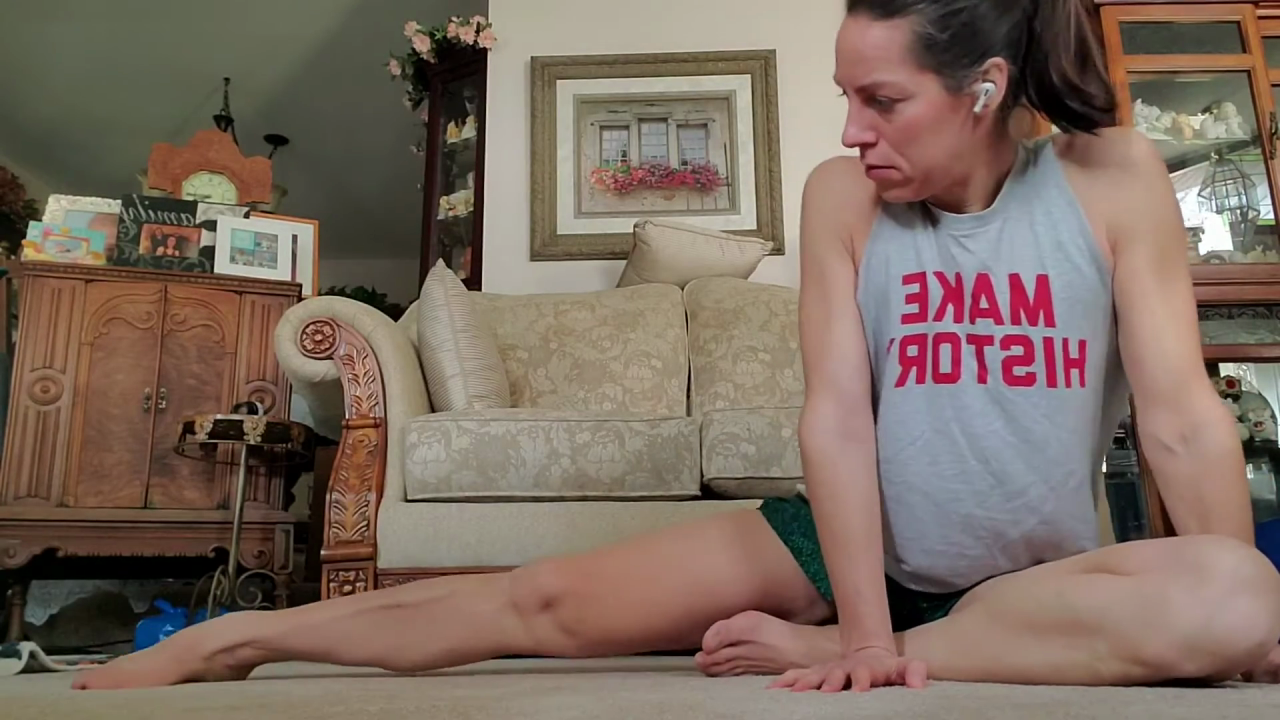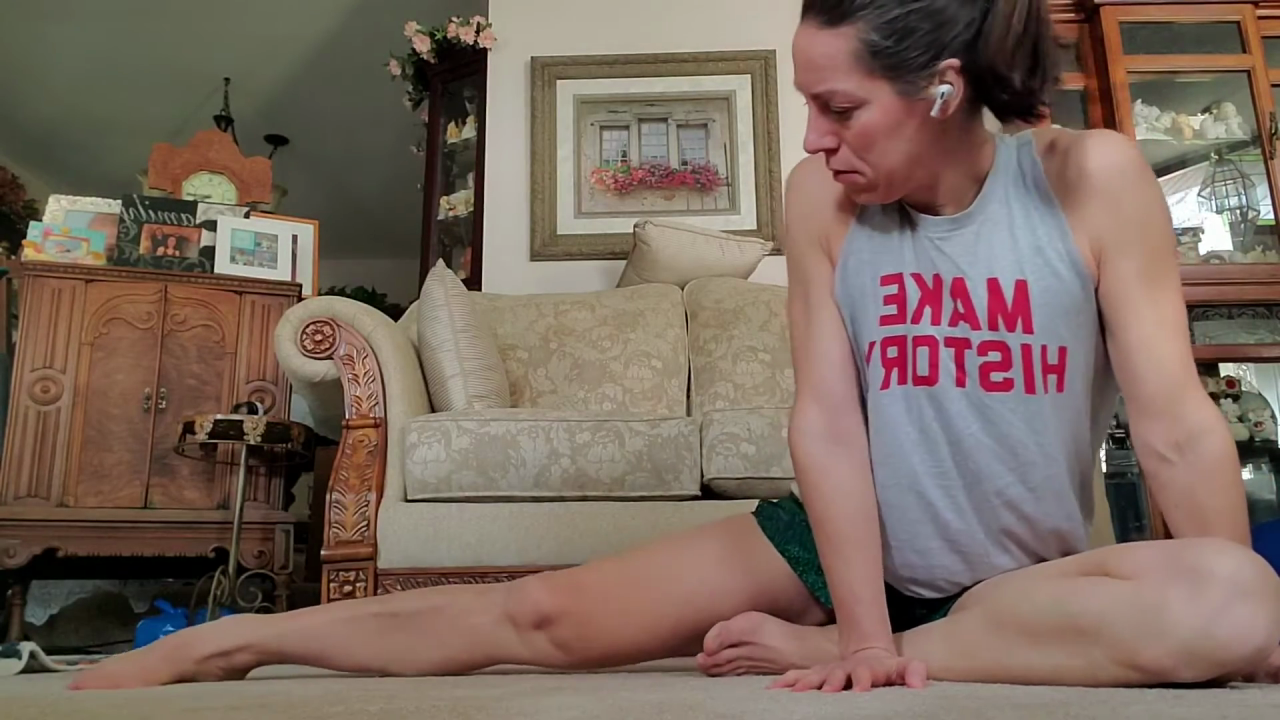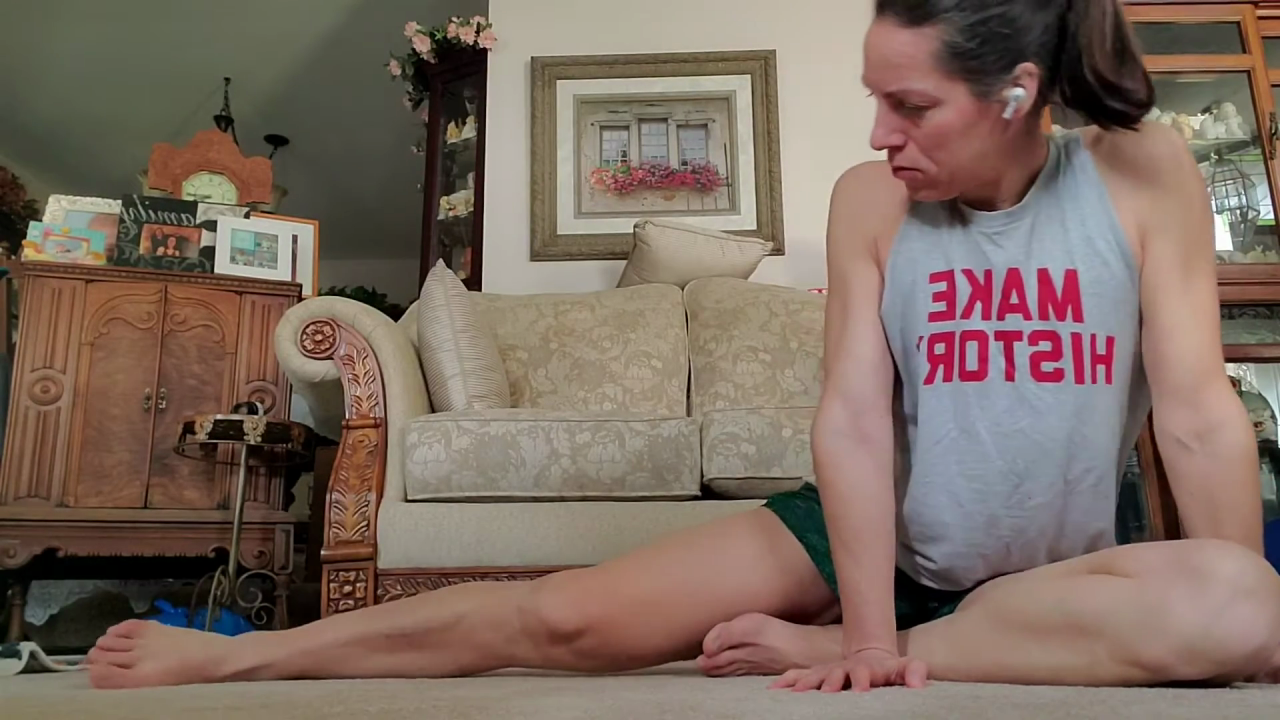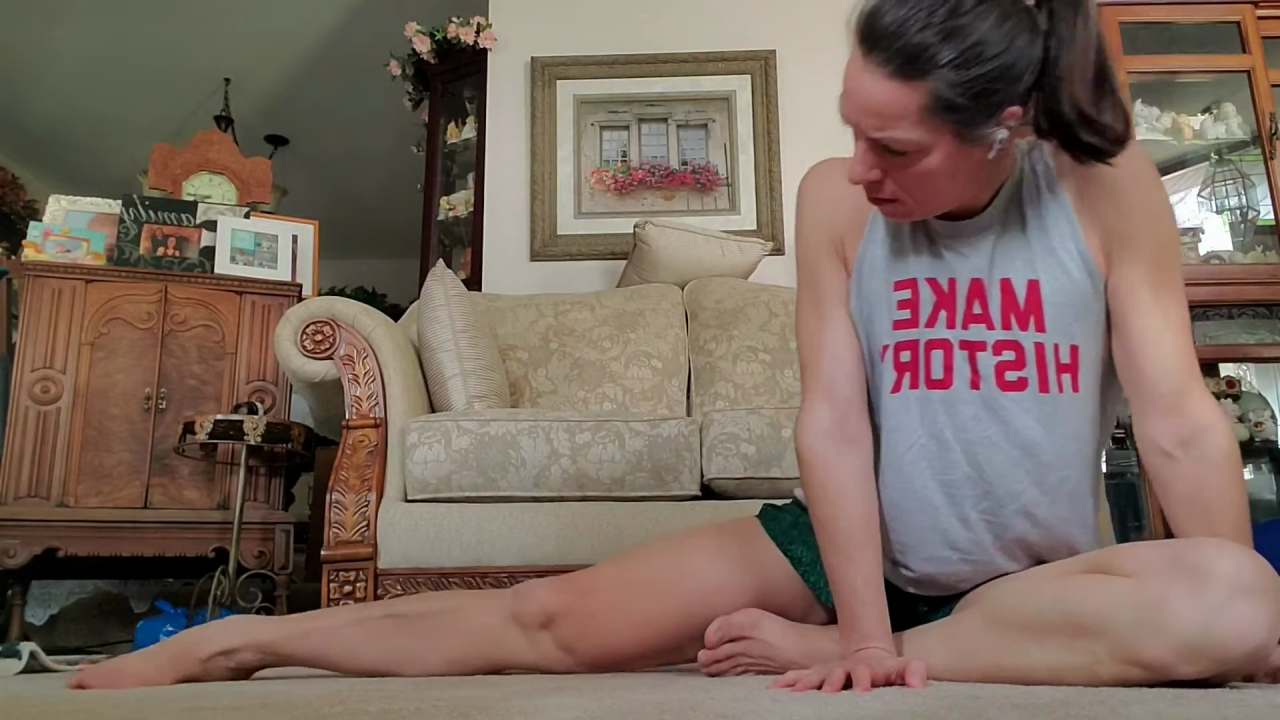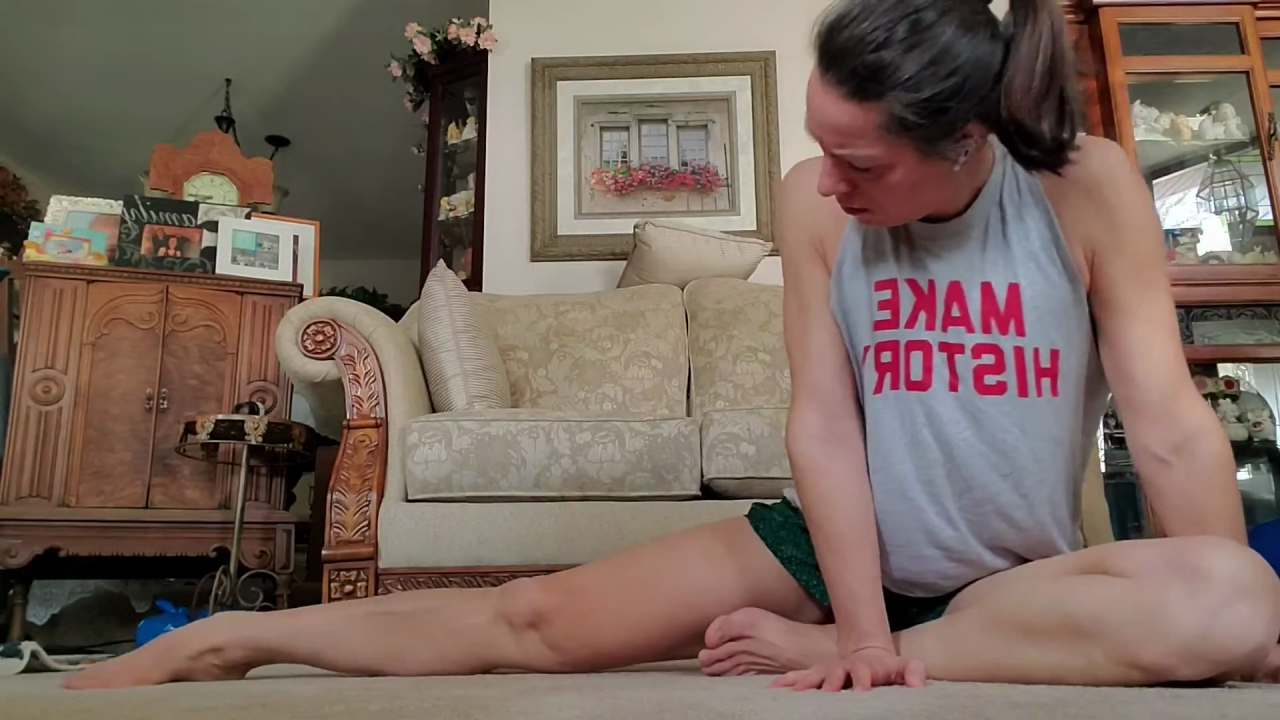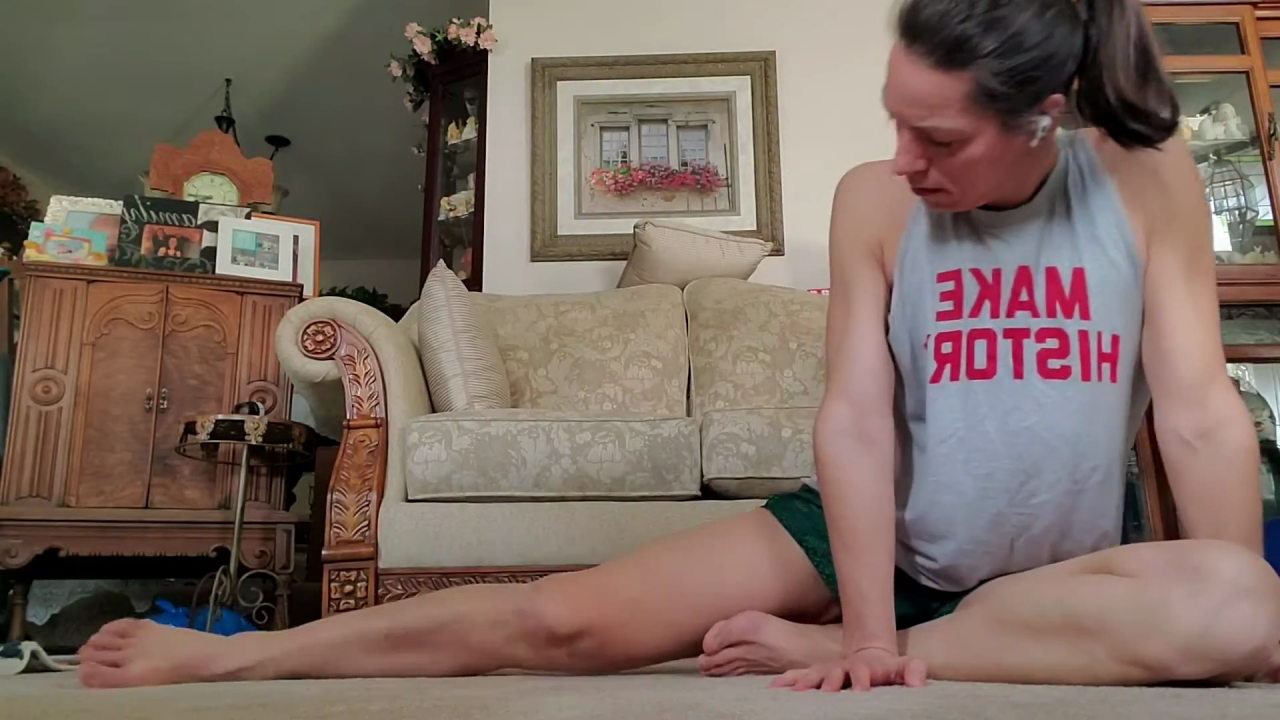
dt=0.5s
person 1, frame 1
left shoulder: (1115, 180)
right shoulder: (841, 196)
left elbow: (1183, 421)
right elbow: (836, 415)
right wrist: (869, 629)
left hip: (1032, 579)
right hip: (854, 538)
right knee: (550, 598)
left ankle: (811, 654)
right ankle: (226, 641)
person 1, frame 2
left shoulder: (1092, 180)
right shoulder: (820, 198)
left elbow: (1173, 425)
right elbow: (827, 421)
right wrist: (863, 627)
left hip: (1025, 580)
right hip: (844, 538)
right knee: (543, 612)
left ankle: (811, 654)
right ankle: (222, 642)
person 1, frame 3
left shoulder: (1140, 174)
right shoulder: (868, 199)
right elbow: (853, 418)
right wrist: (872, 625)
left hip: (1043, 577)
right hip: (871, 534)
right knee: (565, 617)
left ankle: (818, 655)
right ankle: (238, 657)
person 1, frame 4
left shoulder: (1106, 190)
right shoulder: (834, 201)
left elbow: (1178, 420)
right elbow: (832, 422)
right wrist: (864, 626)
left hip: (1033, 581)
right hip: (852, 542)
right knee: (546, 618)
left ankle: (815, 656)
right ankle: (227, 643)
person 1, frame 5
left shoulder: (1088, 187)
right shoulder: (814, 201)
left elbow: (1170, 426)
right elbow: (823, 426)
right wrist: (863, 624)
left hip: (1023, 580)
right hip: (838, 542)
right knee: (536, 617)
left ankle: (814, 656)
right ankle: (220, 640)
person 1, frame 6
left shoulder: (1144, 180)
right shoulder: (872, 199)
right elbow: (854, 419)
right wrist: (870, 626)
left hip: (1044, 575)
right hip: (872, 531)
right knee: (565, 617)
left ankle: (813, 653)
right ankle: (233, 655)
